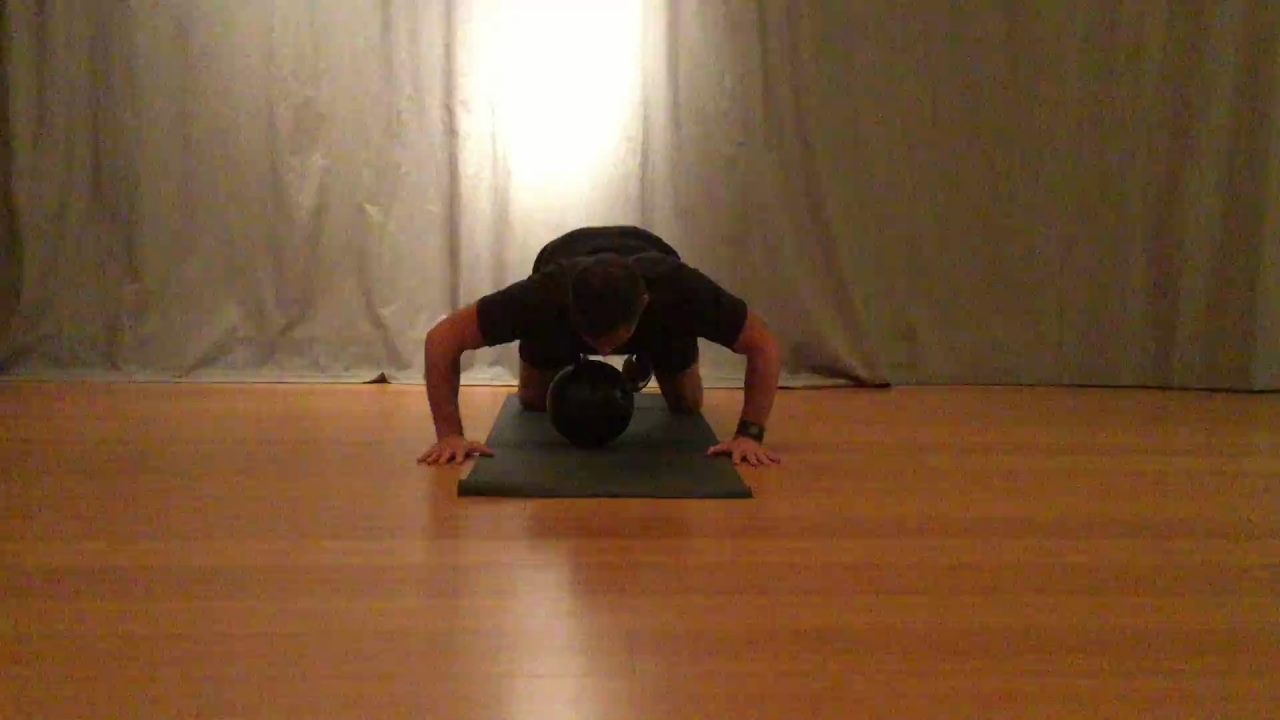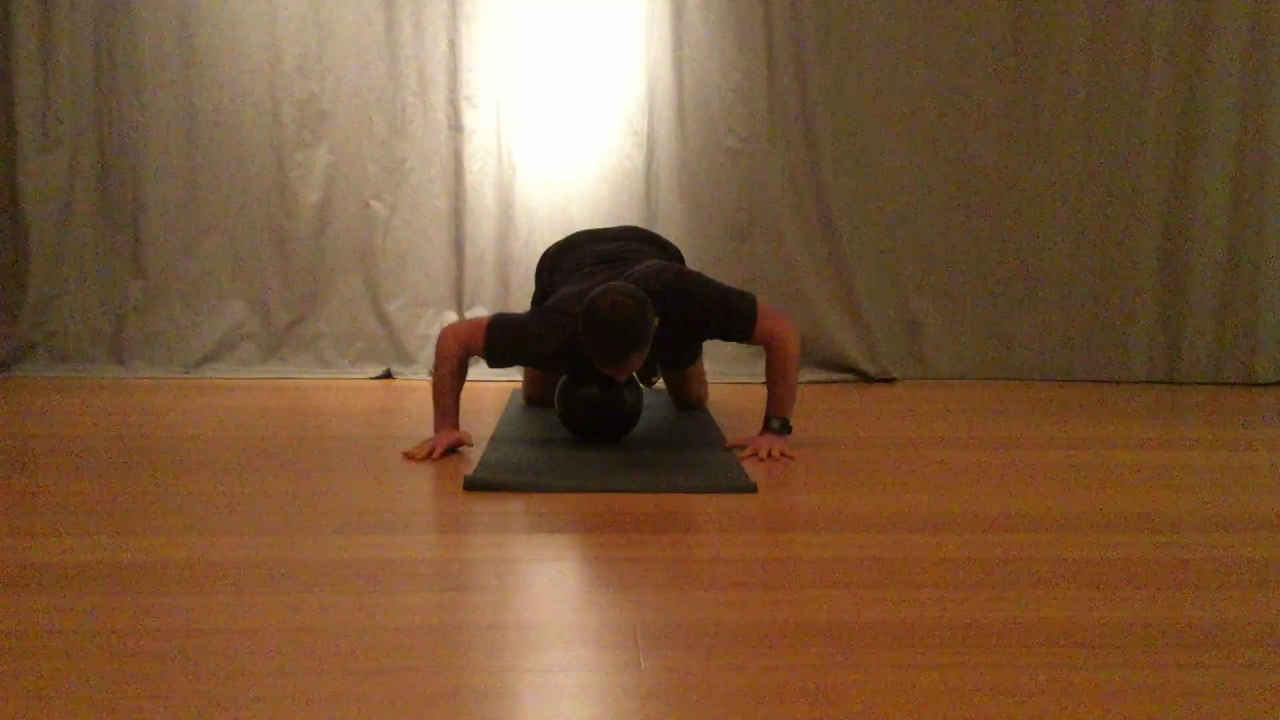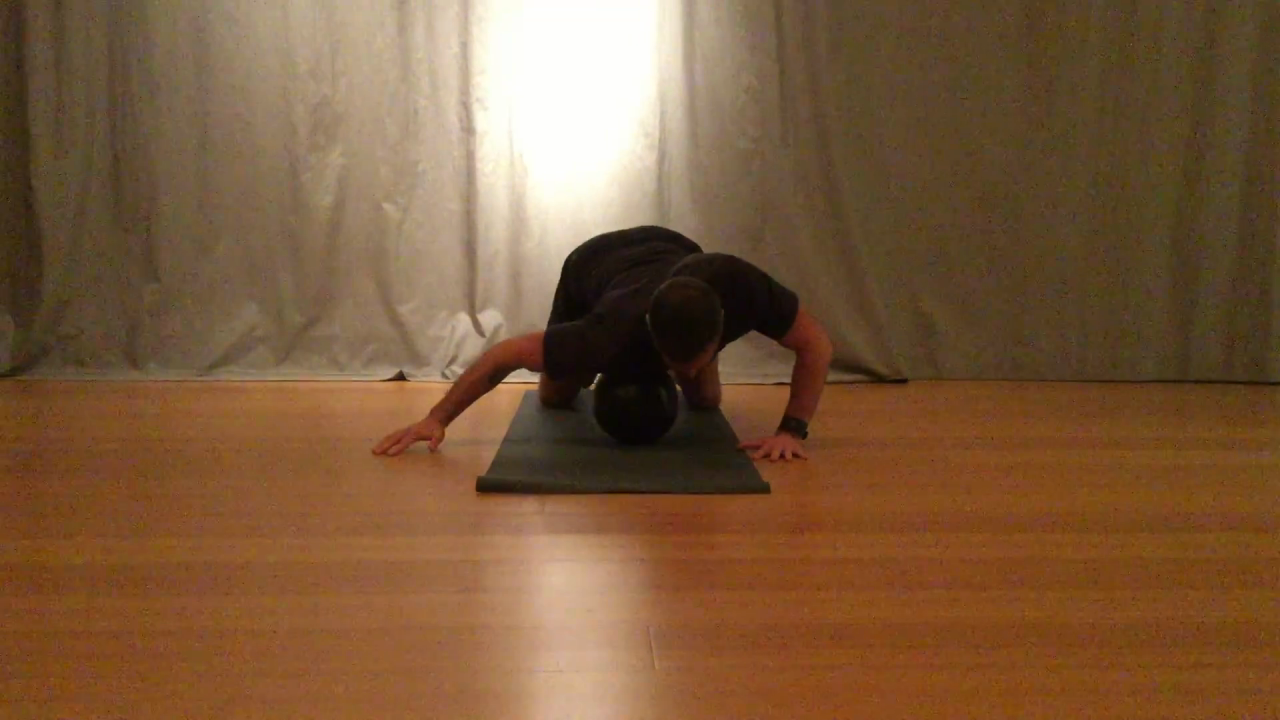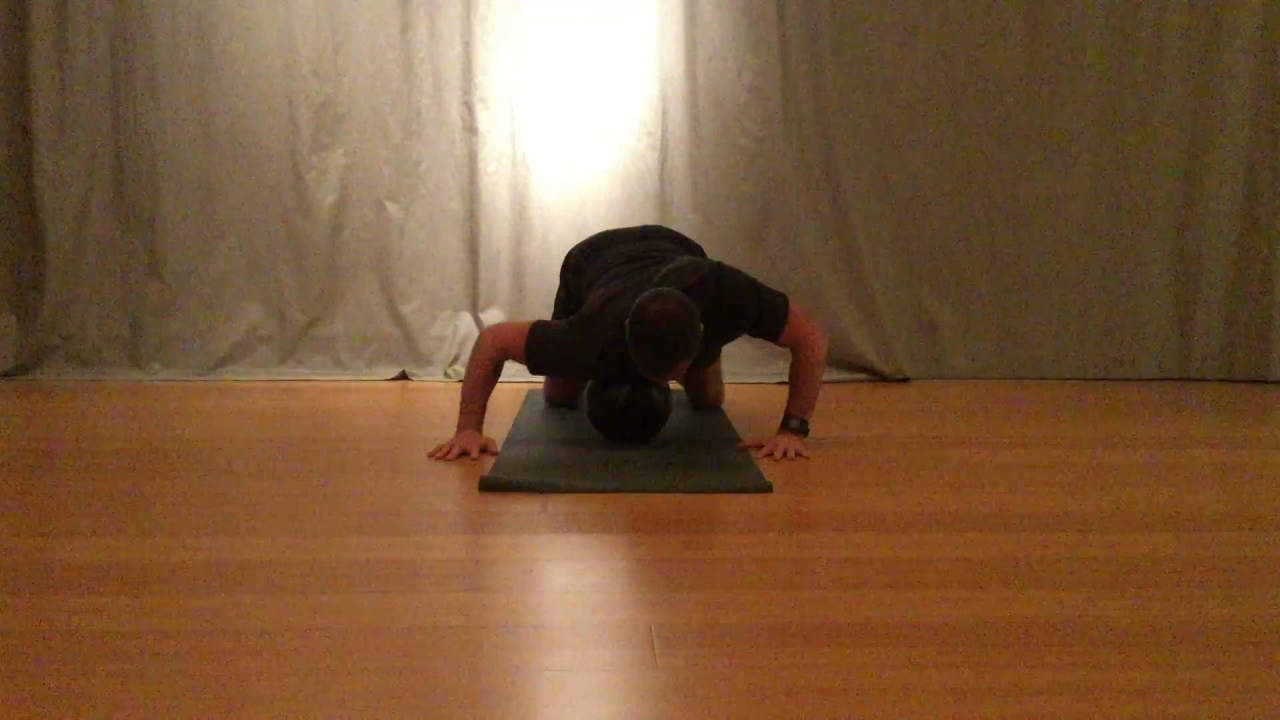
dt=1s
person 1, frame 1
left shoulder: (678, 288)
right shoulder: (545, 293)
left elbow: (765, 346)
right elbow: (442, 339)
left wrist: (750, 433)
right wrist: (449, 433)
left knee: (687, 403)
right knee: (533, 399)
left ankle: (644, 364)
person 1, frame 2
left shoulder: (684, 297)
right shoulder: (556, 327)
left elbow: (784, 336)
right elbow: (452, 337)
left wrist: (774, 428)
right wrist: (445, 426)
left hip: (650, 254)
right hip: (566, 261)
left knee: (692, 399)
right knee: (536, 396)
left ankle: (653, 370)
person 1, frame 3
left shoulder: (737, 285)
right shoulder: (614, 330)
left elbow: (816, 345)
right elbow: (505, 353)
left wrist: (792, 429)
right wrist: (436, 419)
left hip: (672, 253)
right hip: (592, 266)
left knee: (706, 399)
right knee: (555, 397)
right ankle: (590, 368)
person 1, frame 4
left shoulder: (720, 291)
right shoulder: (595, 338)
left elbow: (812, 339)
right elbow: (491, 340)
left wrist: (793, 428)
right wrist: (469, 428)
left hip: (674, 254)
right hip: (591, 262)
left knee: (709, 399)
right knee: (559, 397)
